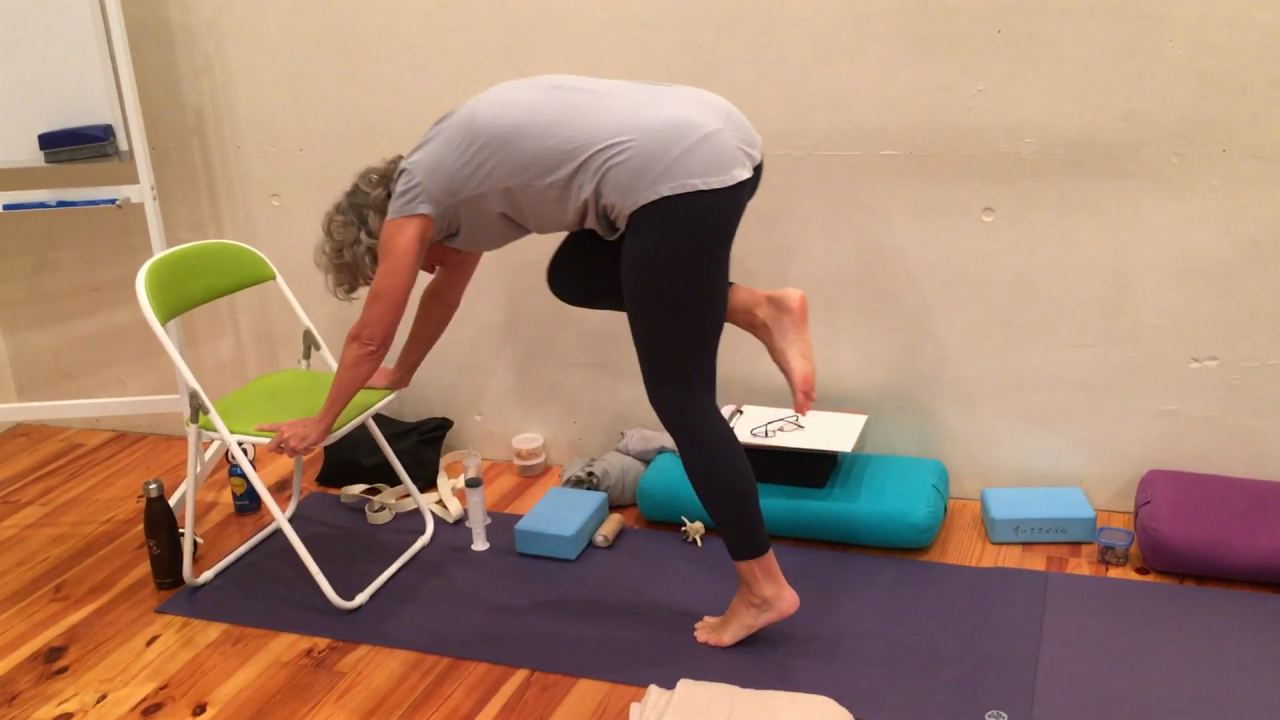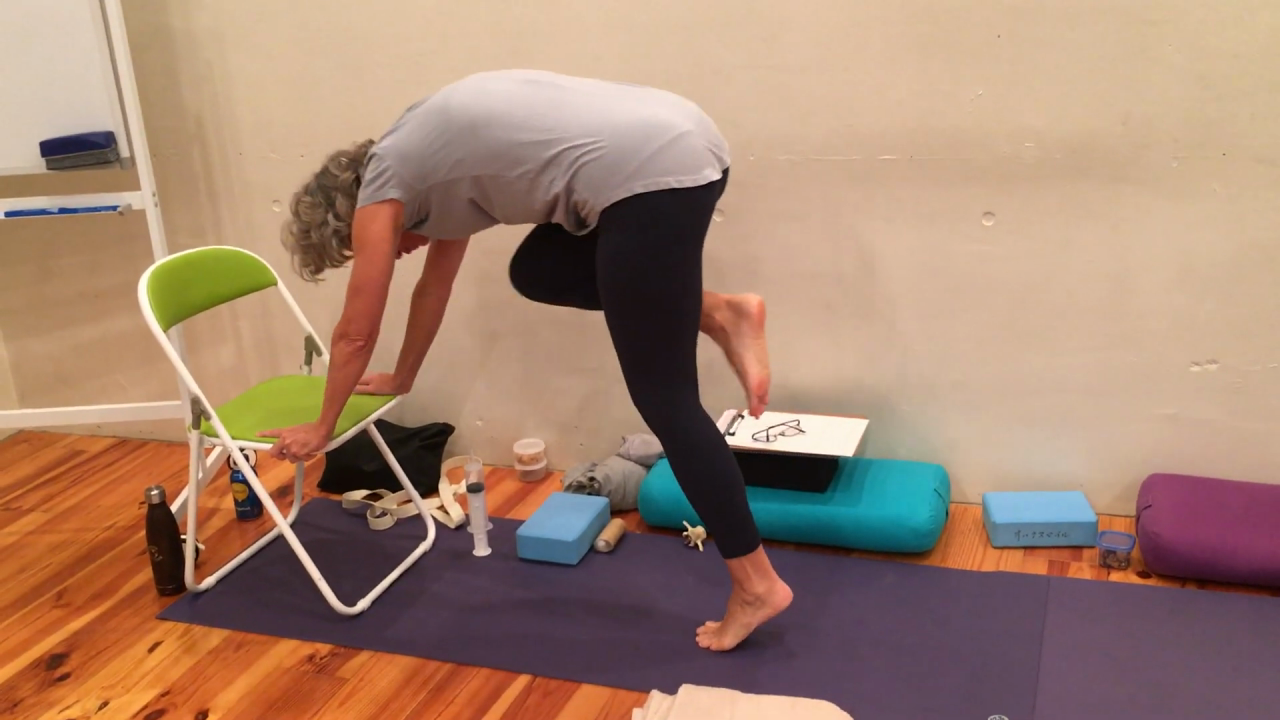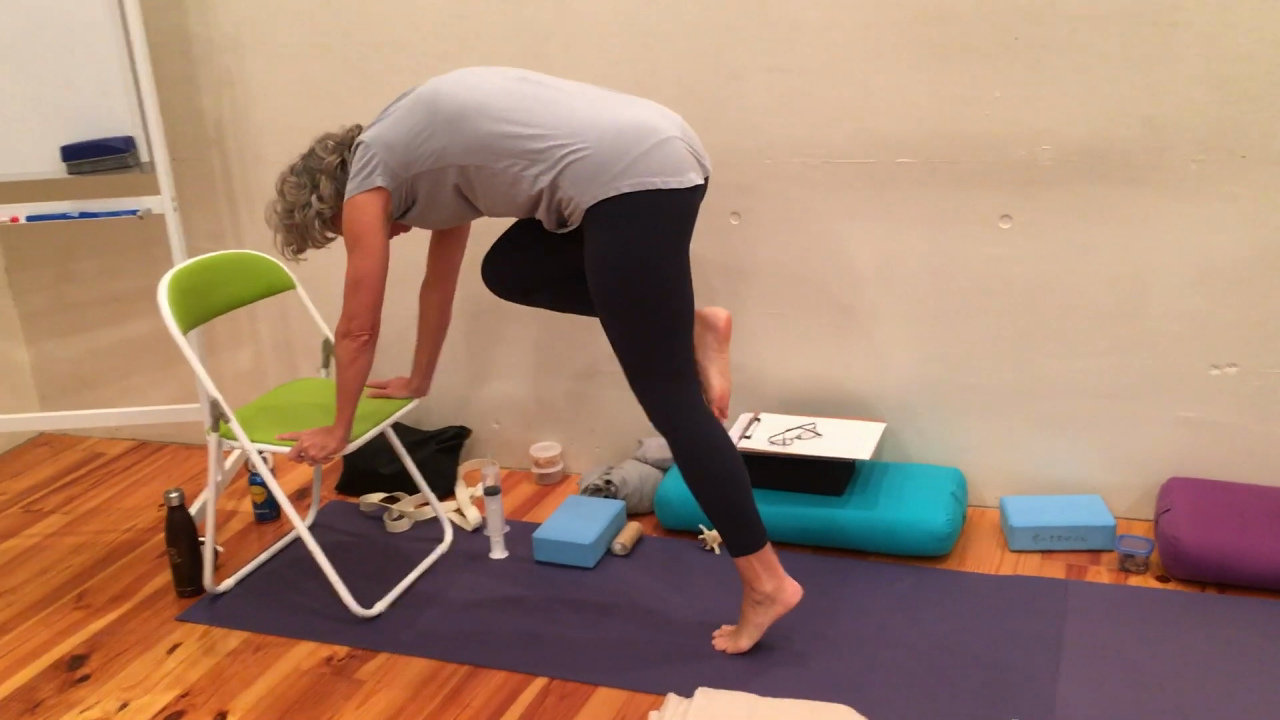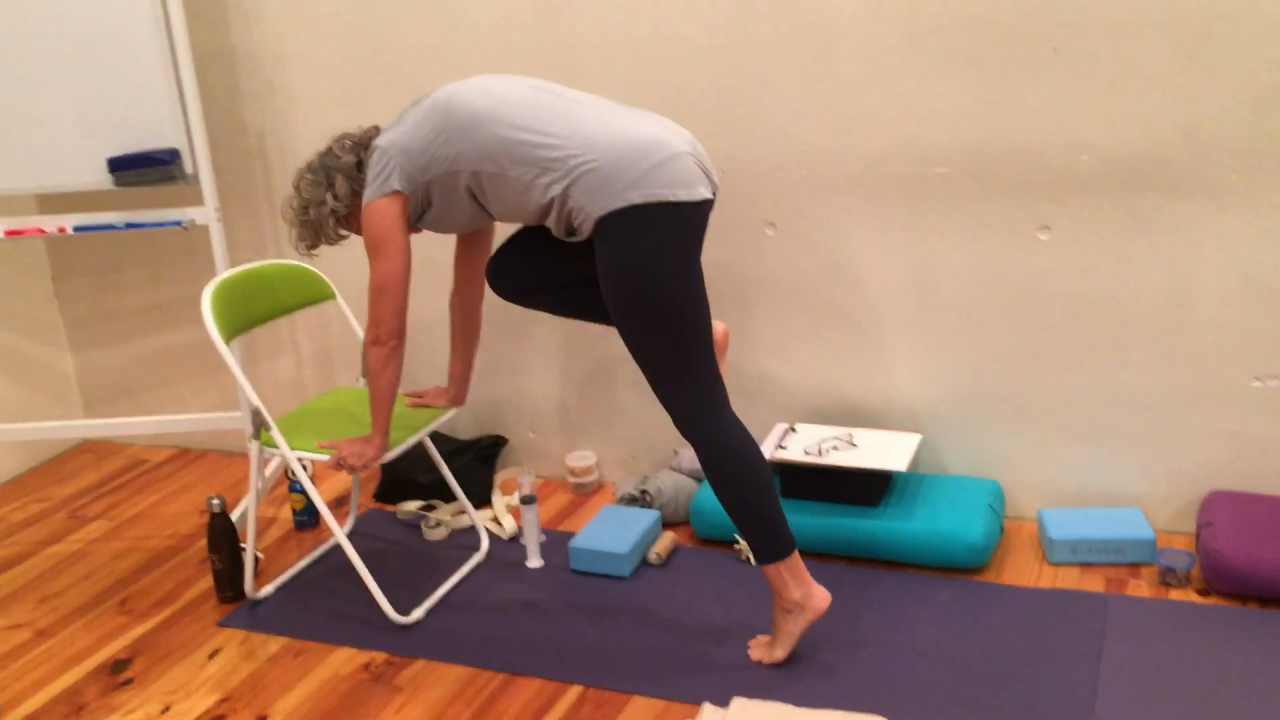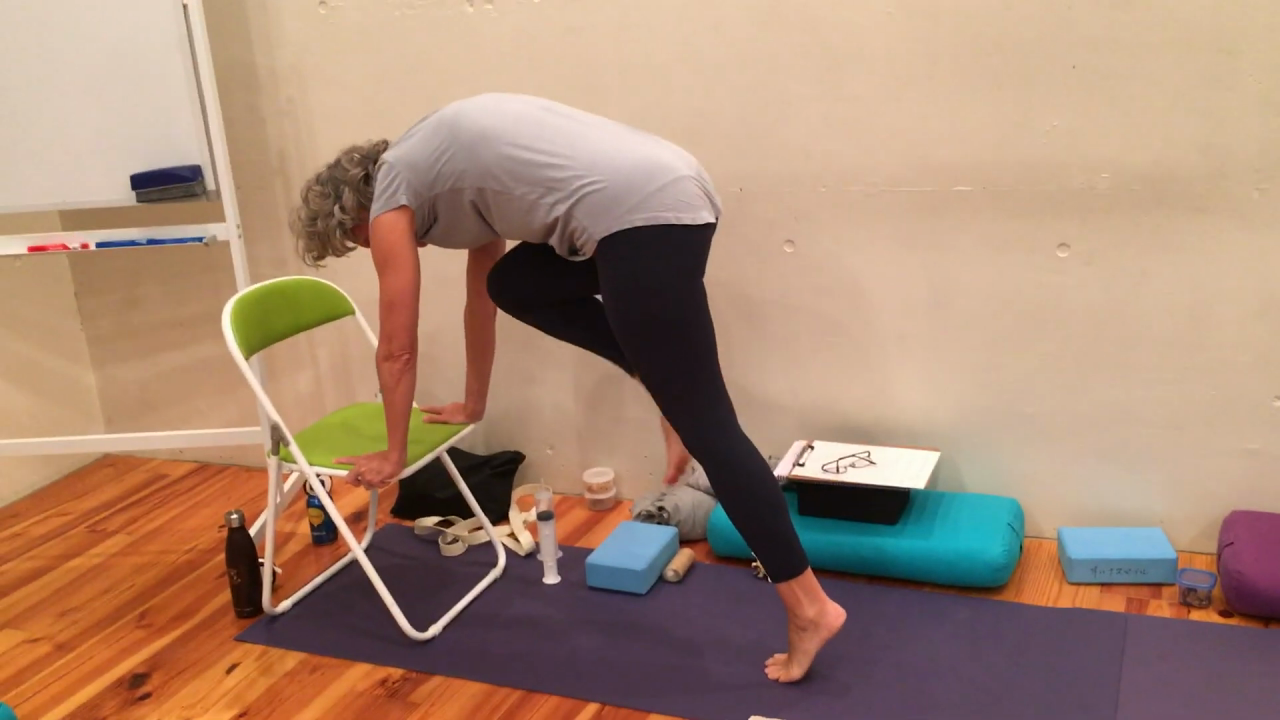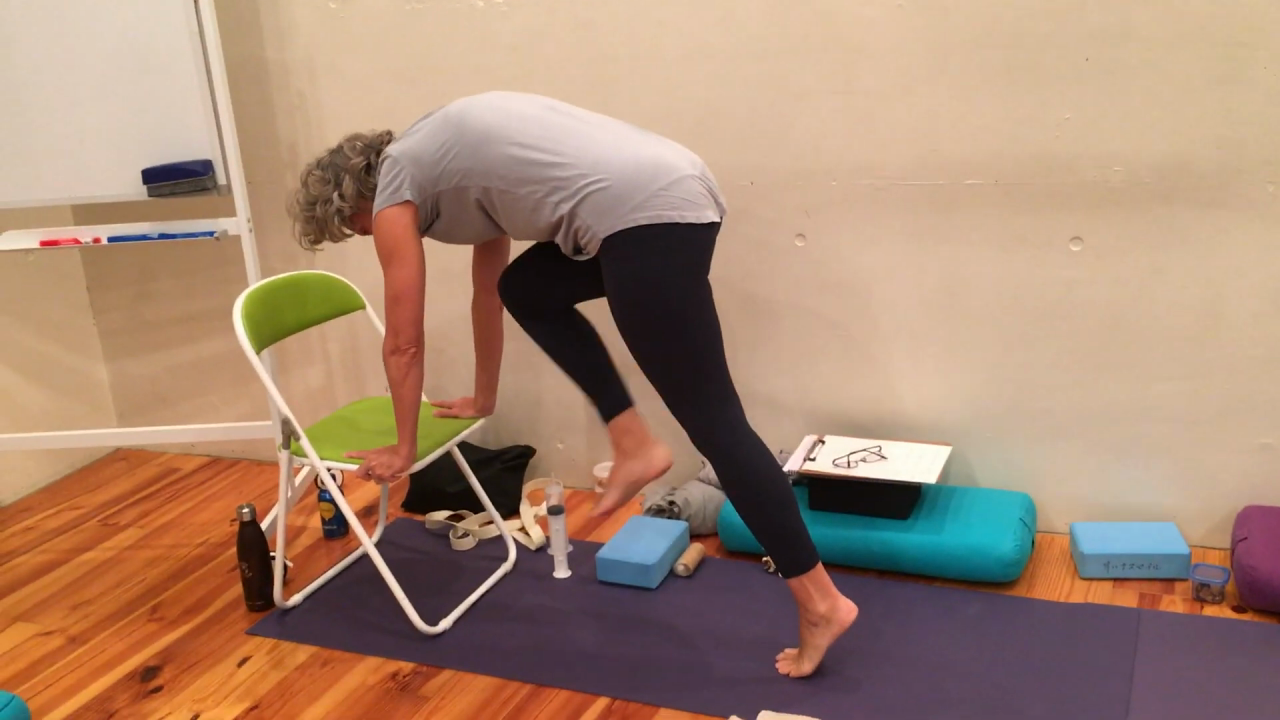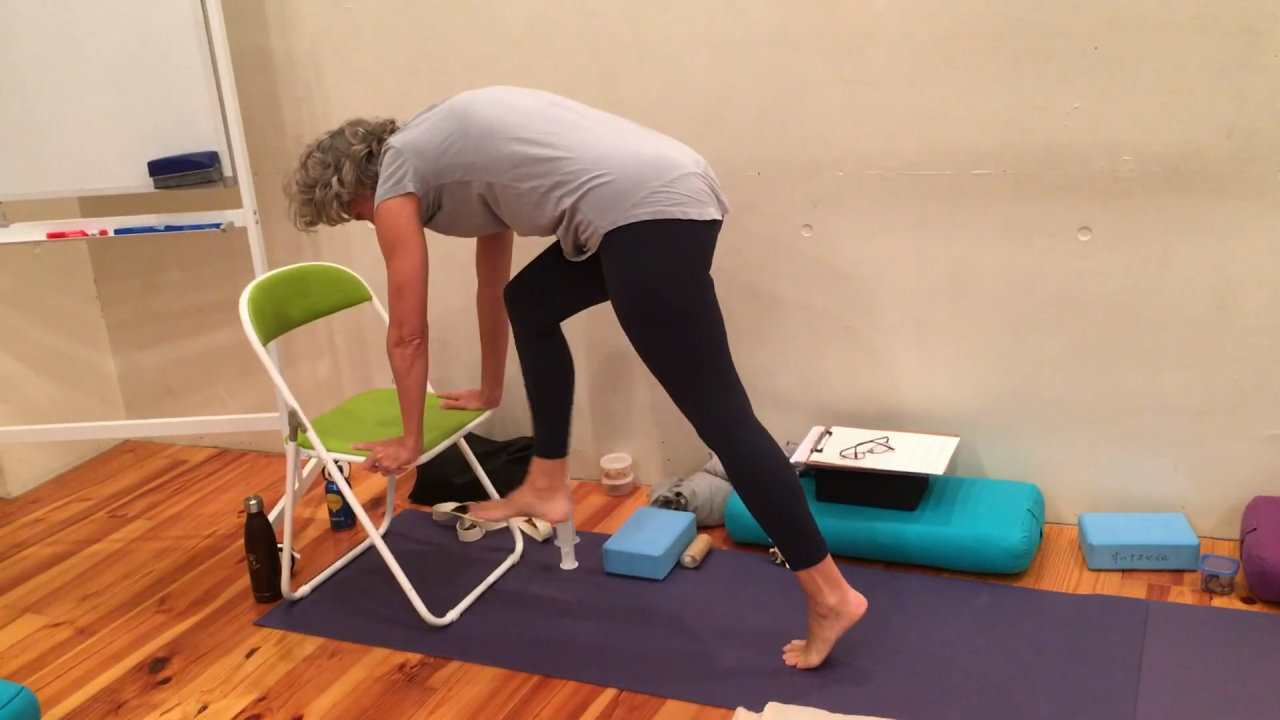
dt=0.3s
person 1, frame 1
left shoulder: (411, 200)
right shoulder: (448, 178)
left elbow: (370, 337)
right elbow: (447, 289)
left wrist: (321, 424)
right wrist: (400, 375)
left hip: (680, 172)
right hip: (714, 139)
left knee: (681, 401)
right knee: (574, 278)
left ankle: (763, 590)
right ankle: (756, 308)
person 1, frame 2
left shoulder: (381, 188)
right shoulder: (426, 166)
left elbow: (355, 333)
right elbow: (435, 285)
left wrist: (321, 428)
right wrist: (401, 378)
left hip: (649, 172)
right hip: (681, 140)
left knee: (662, 397)
right knee: (536, 274)
left ankle: (756, 586)
right ankle: (717, 313)
person 1, frame 3
left shoulder: (367, 177)
right shoulder: (415, 152)
left elbow: (357, 329)
right elbow: (439, 280)
left wrist: (338, 431)
right wrist: (418, 380)
left hip: (630, 178)
right hip: (659, 150)
left knee: (669, 399)
right knee: (509, 272)
left ankle: (766, 583)
right ankle: (686, 323)
person 1, frame 4
left shoulder: (384, 183)
right shoulder: (433, 153)
left elbow: (385, 334)
right elbow: (468, 284)
left wrist: (376, 439)
right wrist: (455, 388)
left hip: (639, 192)
right hip: (667, 164)
left knee: (694, 407)
right knee: (510, 273)
left ankle: (795, 590)
right ankle: (689, 333)
person 1, frame 5
left shoulder: (391, 198)
right shoulder: (440, 166)
left elbow: (396, 350)
right elbow: (479, 299)
left wrist: (393, 455)
right wrist: (472, 405)
left hip: (641, 214)
right hip: (671, 187)
left knee: (703, 424)
right knee: (511, 284)
left ankle: (810, 608)
right ankle: (670, 376)
person 1, frame 6
left shoulder: (394, 192)
right shoulder: (441, 159)
left elbow: (403, 343)
right elbow: (487, 295)
left wrist: (403, 449)
right wrist: (482, 399)
left hip: (645, 214)
right hip: (675, 185)
left knee: (710, 422)
right knee: (523, 289)
left ankle: (821, 603)
right ankle: (637, 445)
person 1, frame 7
left shoulder: (396, 181)
right shoulder: (445, 150)
left elbow: (407, 335)
right elbow: (491, 286)
left wrist: (409, 441)
right wrist: (489, 391)
left hip: (646, 211)
right hip: (672, 186)
left knee: (719, 417)
right knee: (527, 303)
left ankle: (831, 596)
right ankle: (547, 485)
